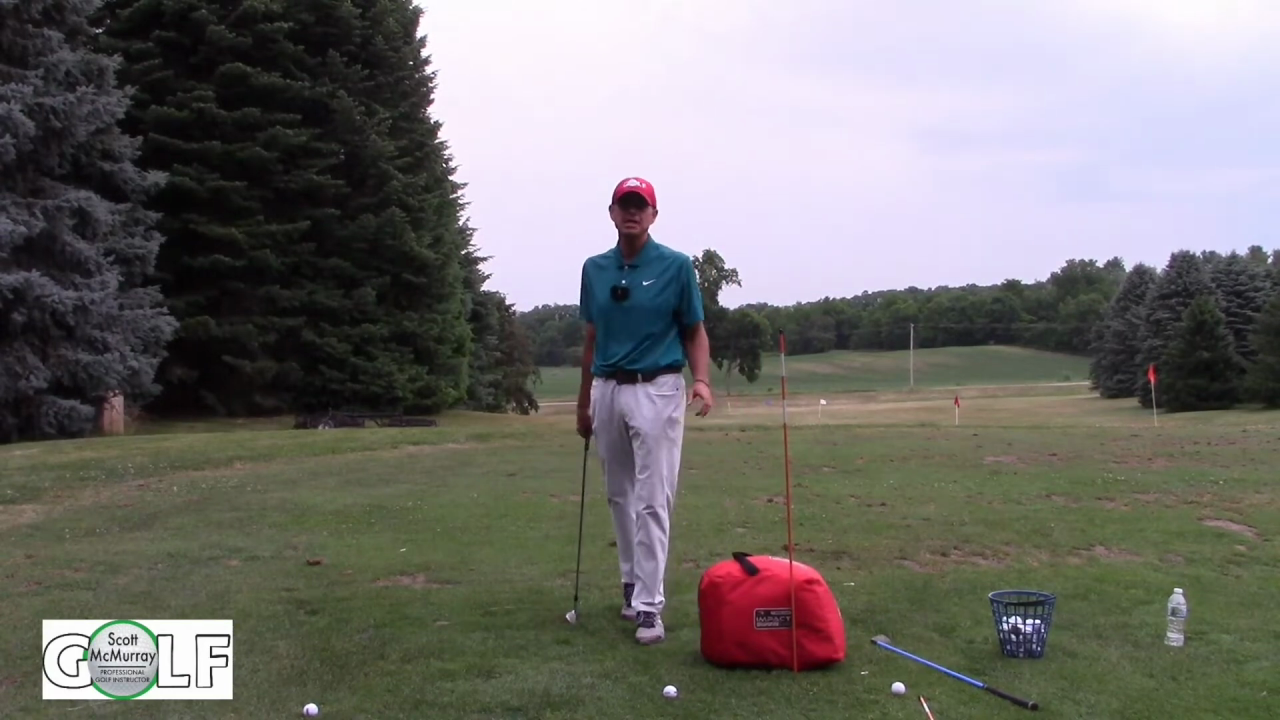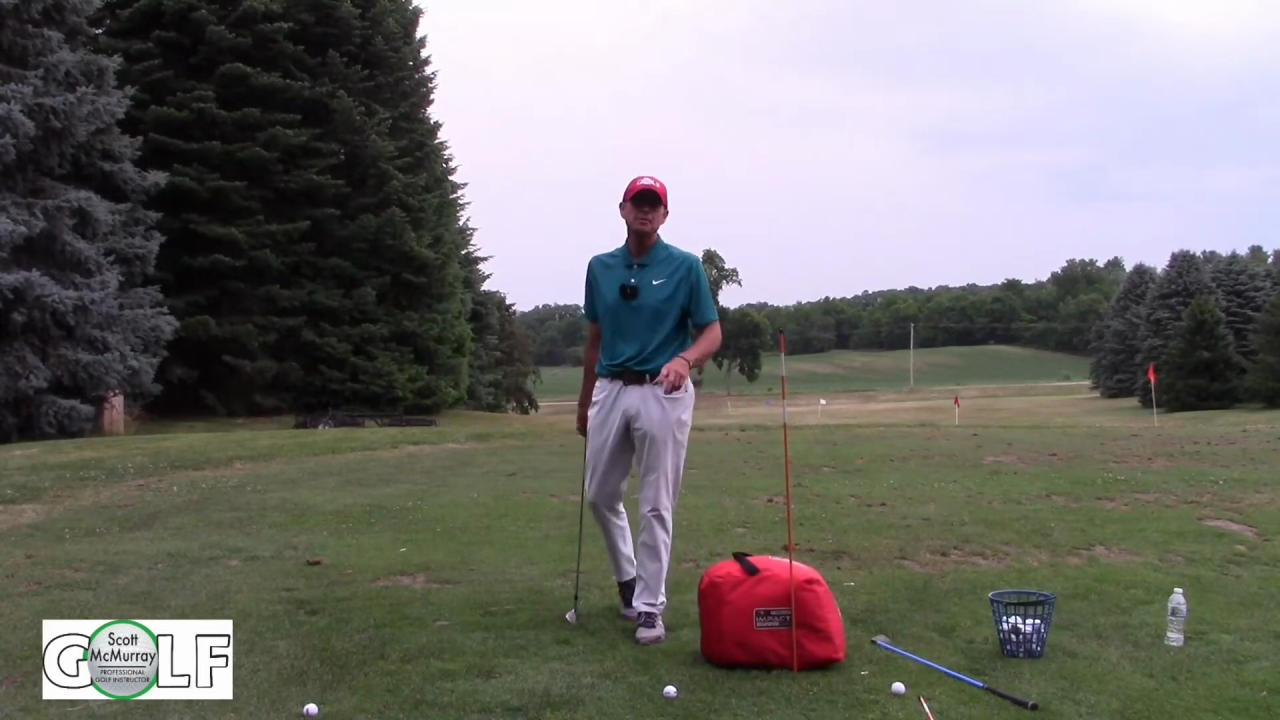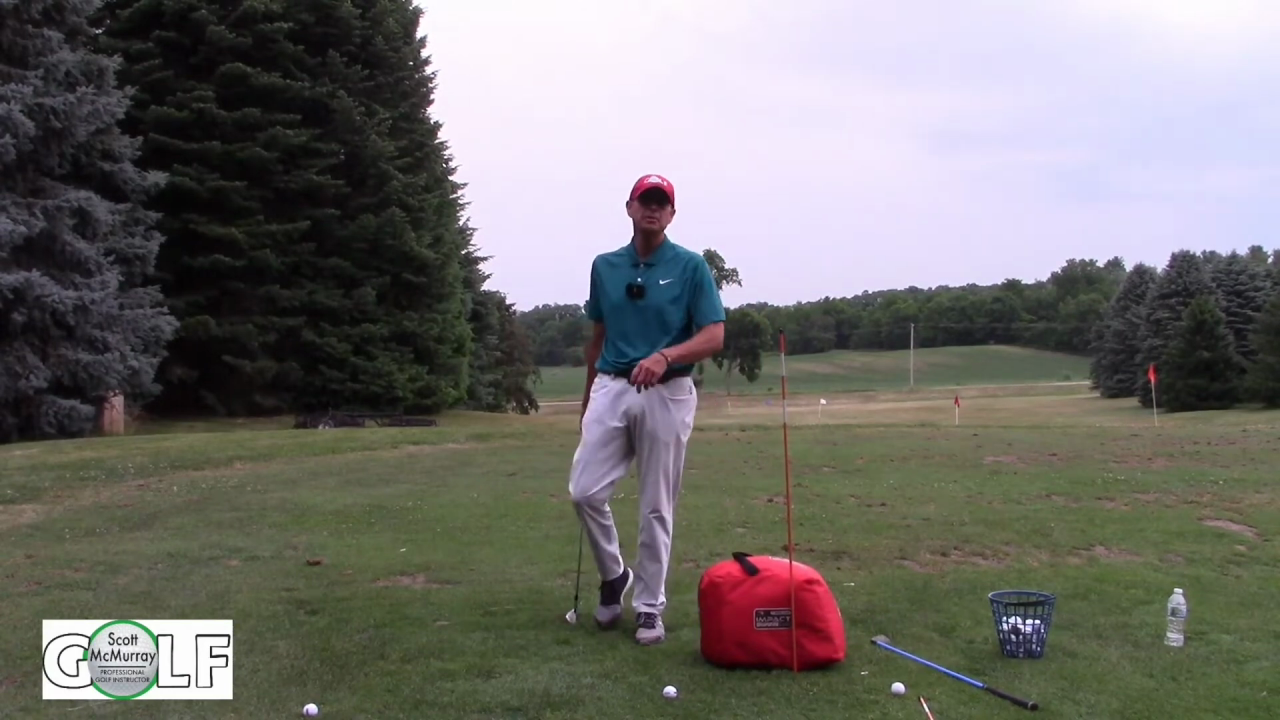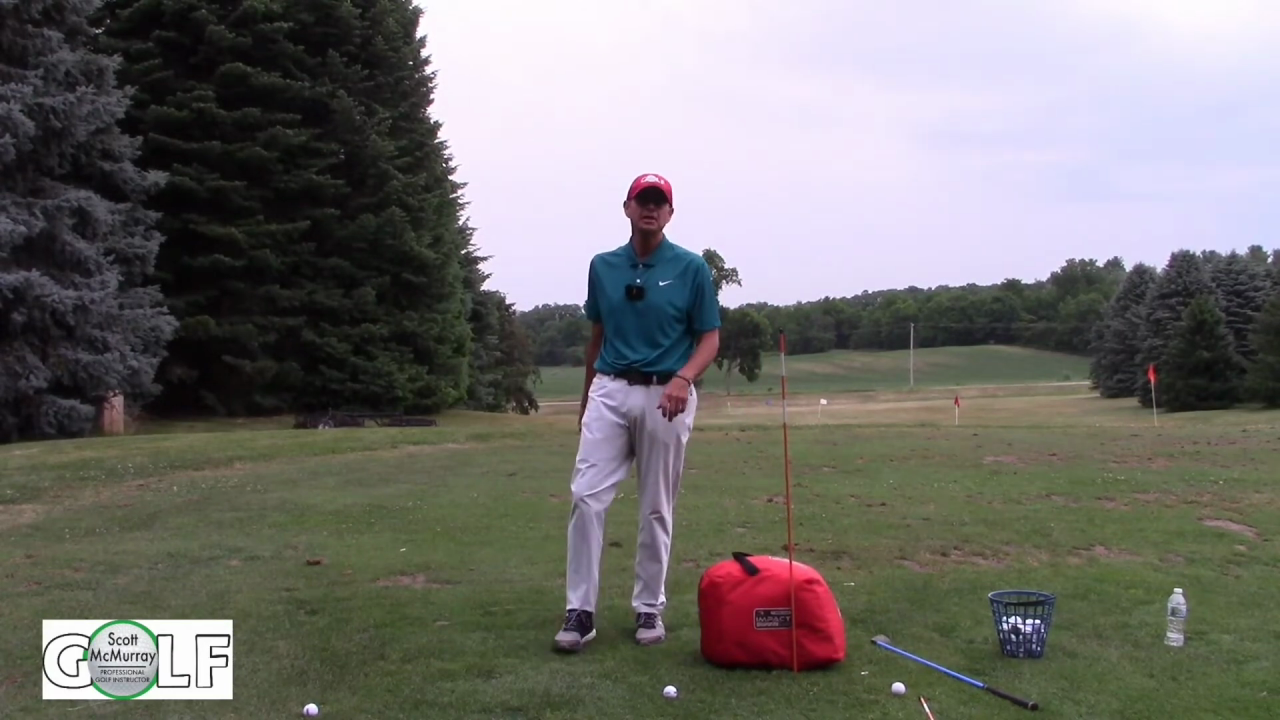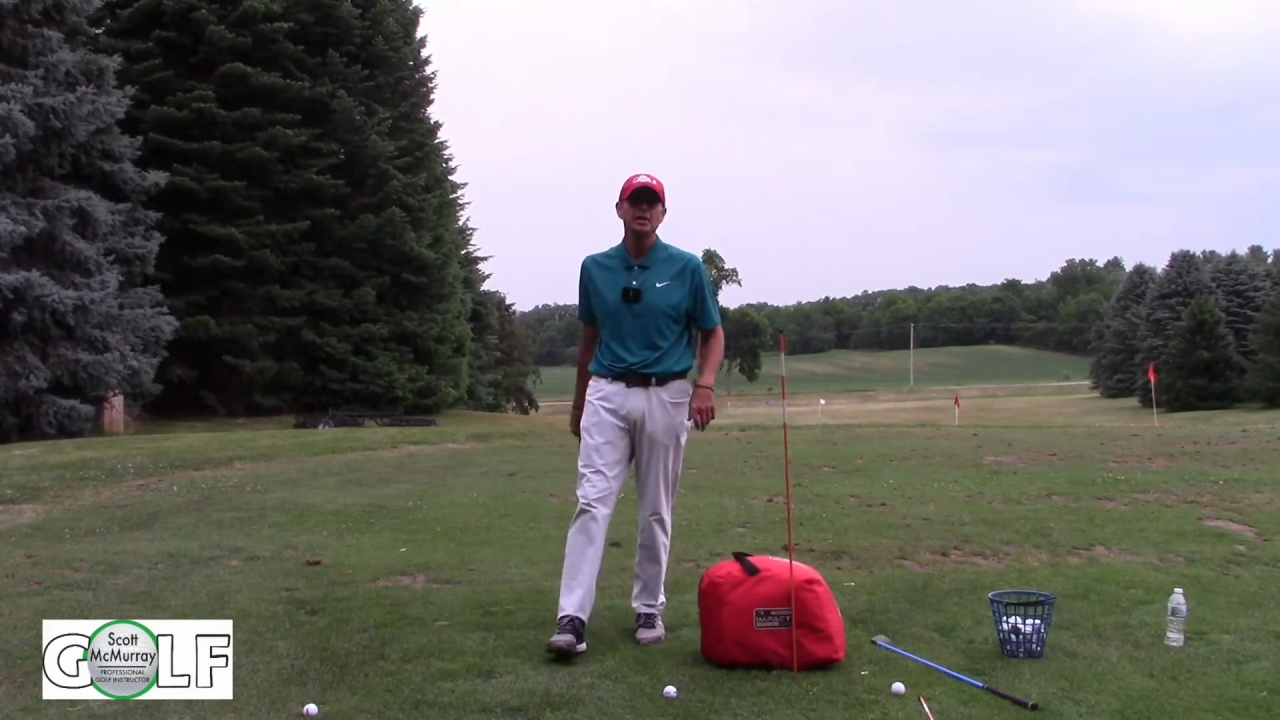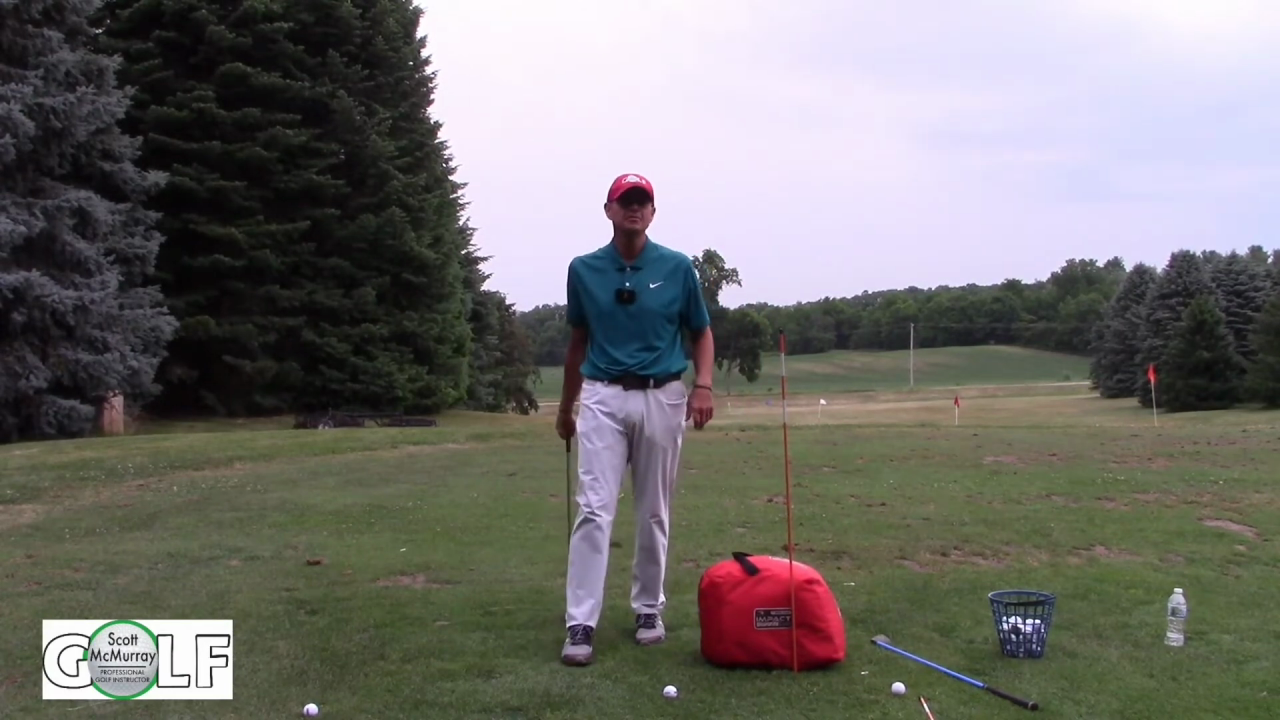
dt=0.2s
person 1, frame 1
left shoulder: (676, 265)
right shoulder: (593, 268)
left elbow: (695, 333)
left wrist: (701, 381)
right wrist: (584, 401)
left hip: (656, 391)
right hip: (608, 391)
left knee: (651, 502)
right knee: (620, 498)
left ankle: (648, 606)
right ankle: (632, 582)
person 1, frame 2
left shoulder: (686, 266)
right shoulder: (599, 267)
left elbow: (711, 331)
left wrist: (684, 360)
right wrist: (584, 400)
left hip: (663, 394)
right hip: (611, 392)
left knee: (656, 506)
right knee: (601, 497)
left ankle: (649, 607)
right ankle: (628, 575)
person 1, frame 3
left shoulder: (691, 266)
right shoulder: (604, 266)
left elbow: (714, 336)
left wrist: (664, 356)
right wrist: (587, 397)
left hip: (668, 394)
right hip: (611, 389)
left knee: (656, 508)
right knee: (585, 491)
left ankle: (649, 607)
right ankle: (613, 575)
person 1, frame 4
left shoulder: (691, 267)
right shoulder: (602, 266)
left elbow: (710, 339)
left wrist: (683, 378)
right wrist: (586, 398)
left hip: (665, 399)
right hip: (610, 392)
left knee: (656, 509)
right knee: (587, 498)
left ankle: (649, 607)
right ankle: (581, 611)
person 1, frame 5
left shoulder: (687, 267)
right shoulder: (594, 268)
left elbow: (712, 334)
left wrist: (704, 385)
right wrist: (578, 403)
left hip: (665, 397)
right hip: (607, 395)
left knee: (655, 511)
right knee: (592, 503)
left ankle: (649, 608)
right ankle: (573, 618)
person 1, frame 6
left shoulder: (678, 267)
right shoulder: (583, 269)
left elbow: (701, 332)
left wrist: (702, 385)
right wrist: (565, 406)
left hip: (661, 398)
right hip: (601, 398)
left knee: (653, 513)
right knee: (593, 511)
left ankle: (648, 608)
right ankle: (581, 624)
